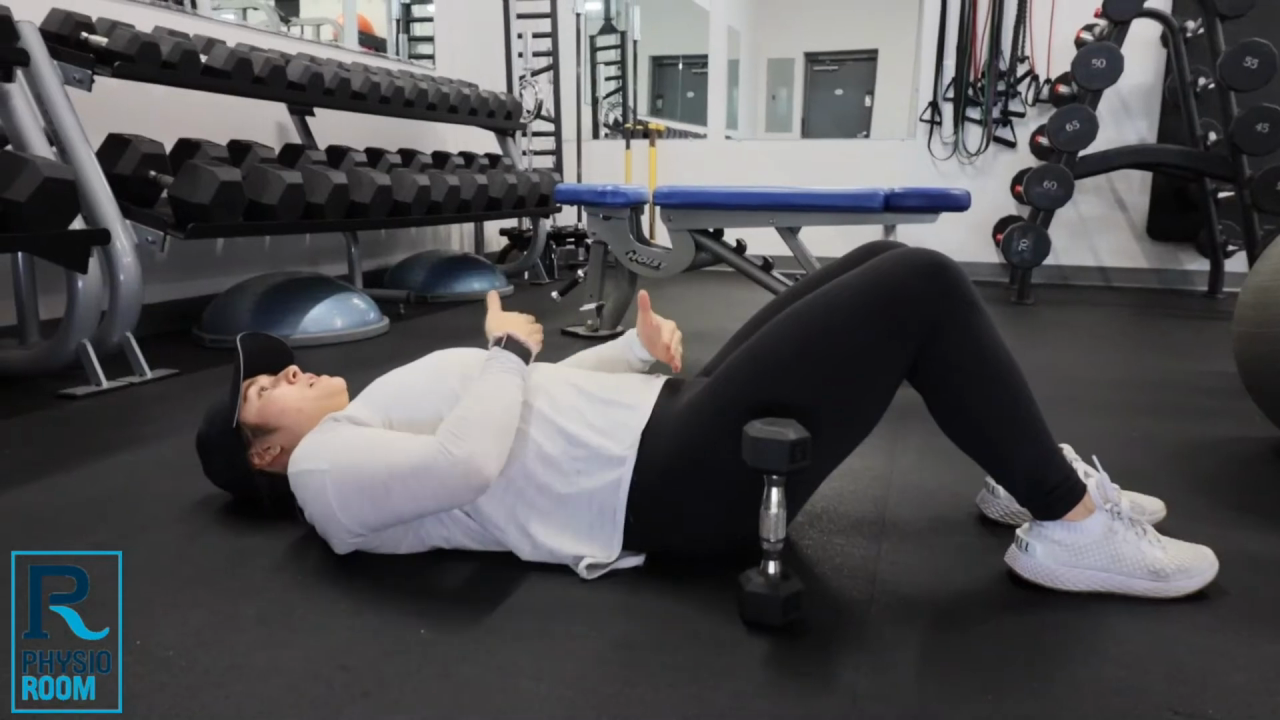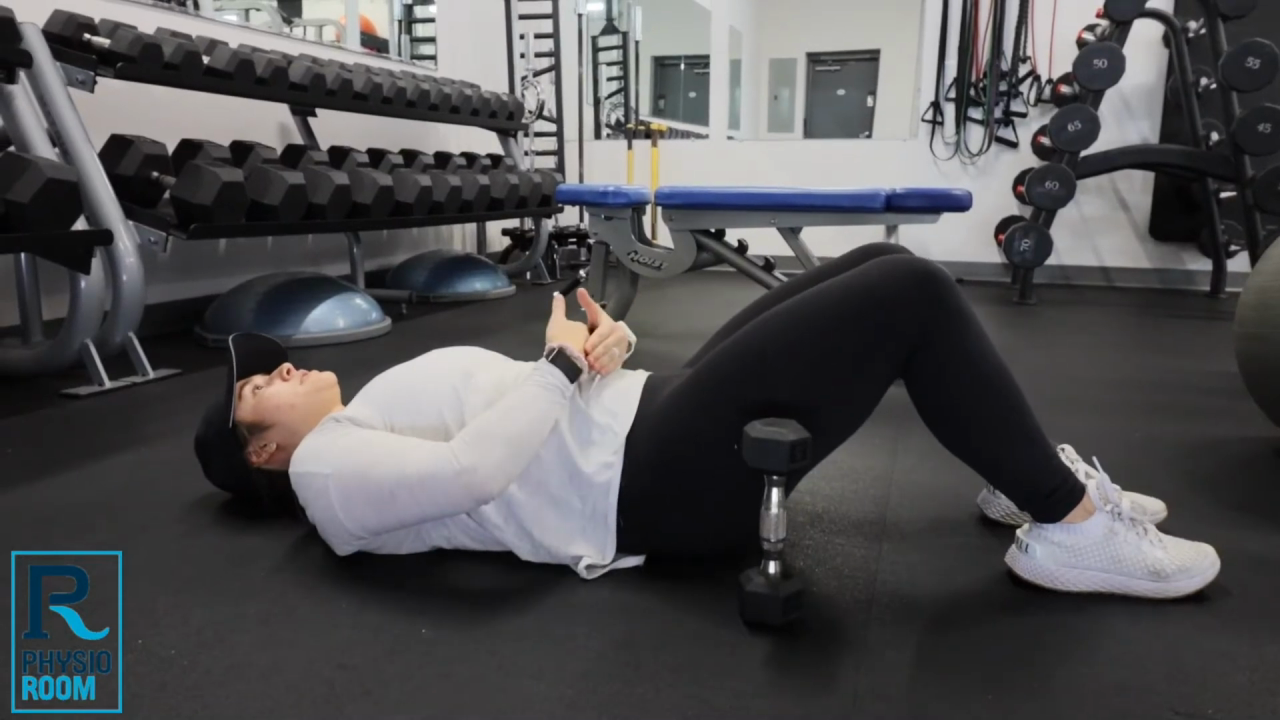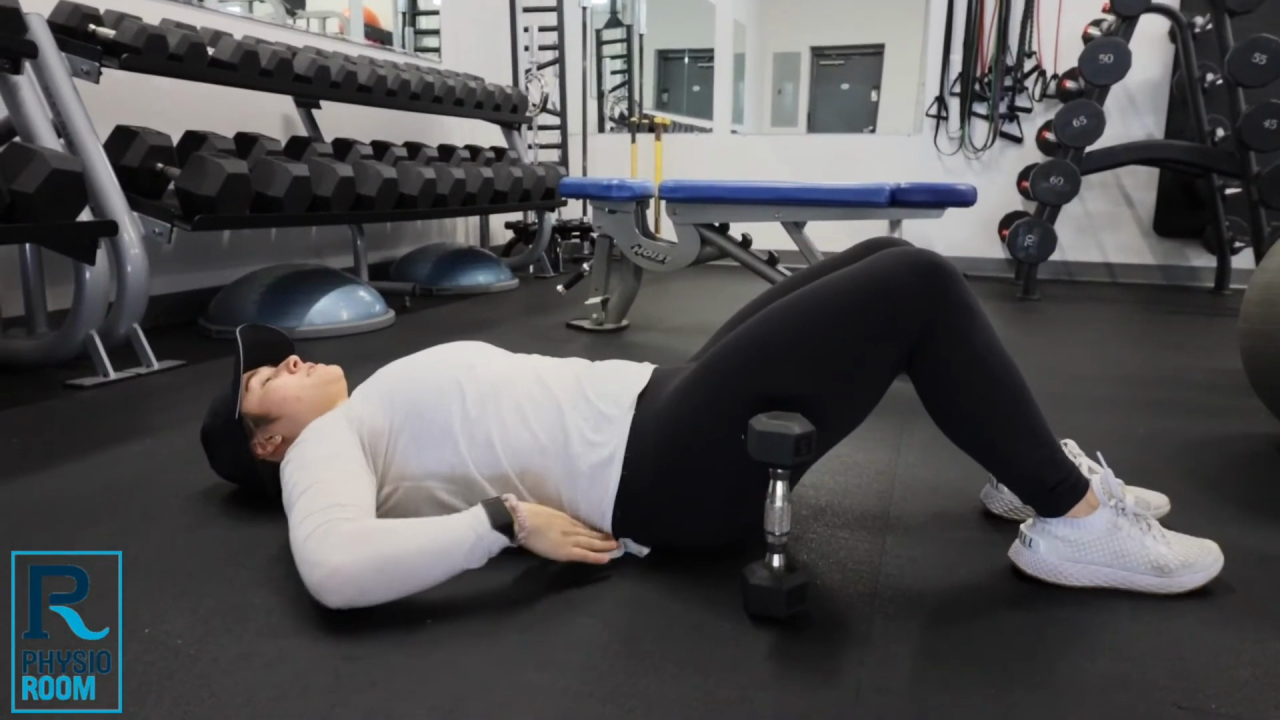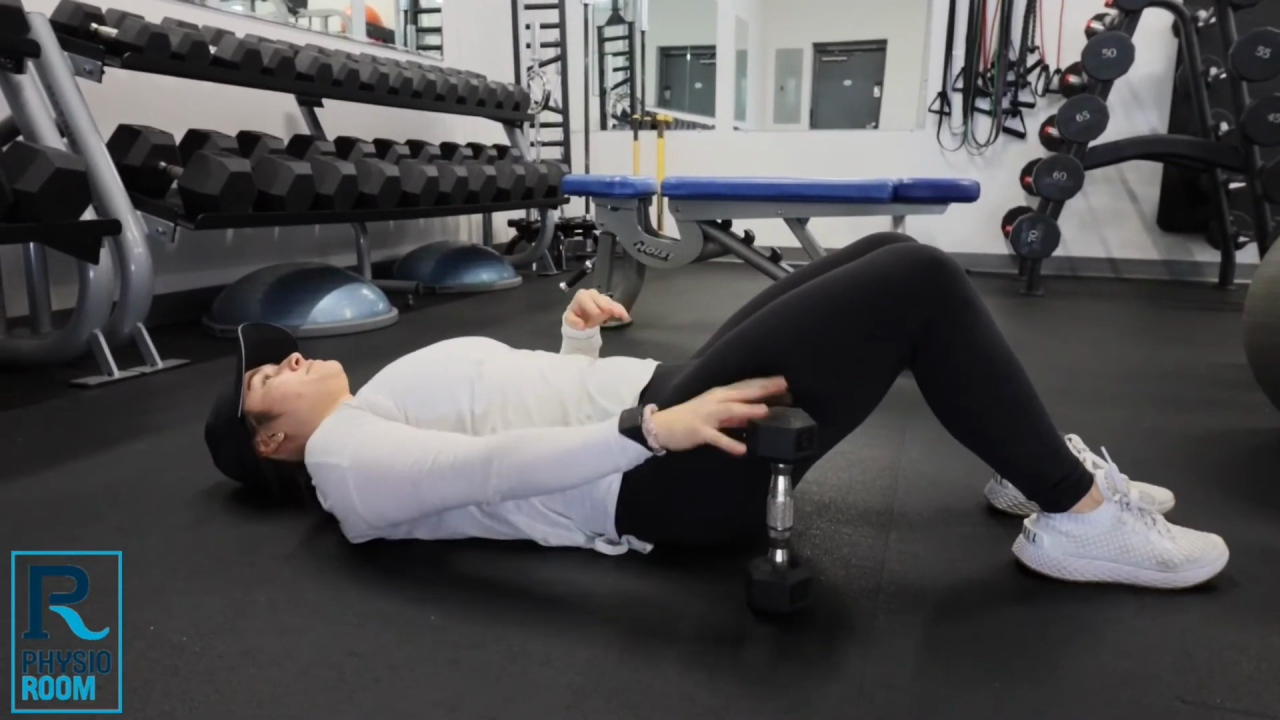
dt=1s
person 1, frame 1
left shoulder: (367, 419)
right shoulder: (328, 470)
right elbow: (473, 460)
left wrist: (641, 345)
right wrist: (509, 345)
left hip: (663, 420)
right hip: (675, 487)
left knee: (892, 268)
right knee: (921, 287)
left ankle: (1030, 476)
right ankle: (1068, 525)
person 1, frame 2
left shoulder: (369, 419)
right shoulder: (328, 468)
right elbow: (478, 469)
left wrist: (599, 345)
right wrist: (562, 362)
left hip: (652, 416)
right hip: (659, 486)
left knee: (887, 268)
right knee: (910, 299)
left ankle: (1030, 477)
right ankle: (1068, 526)
person 1, frame 3
left shoulder: (377, 416)
right shoulder: (323, 451)
right elbow: (337, 571)
right wrist: (506, 520)
left hip: (657, 404)
right hip: (672, 476)
left knee: (892, 261)
right knee: (917, 287)
left ankle: (1032, 470)
right ankle: (1073, 521)
person 1, frame 4
left shoulder: (383, 409)
right shoulder: (344, 457)
right elbow: (491, 466)
left wrist: (574, 334)
right wrist: (649, 430)
left hip: (660, 399)
right hip: (666, 483)
left knee: (893, 255)
right knee: (921, 285)
left ankle: (1038, 466)
right ankle: (1078, 517)
